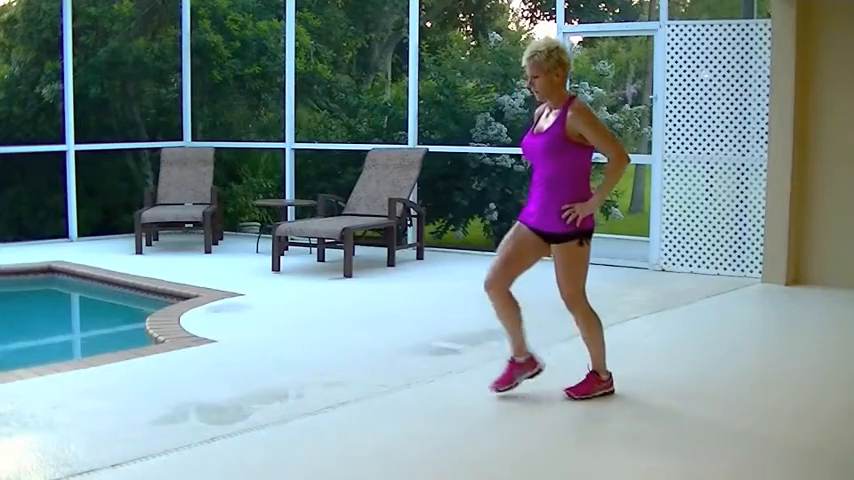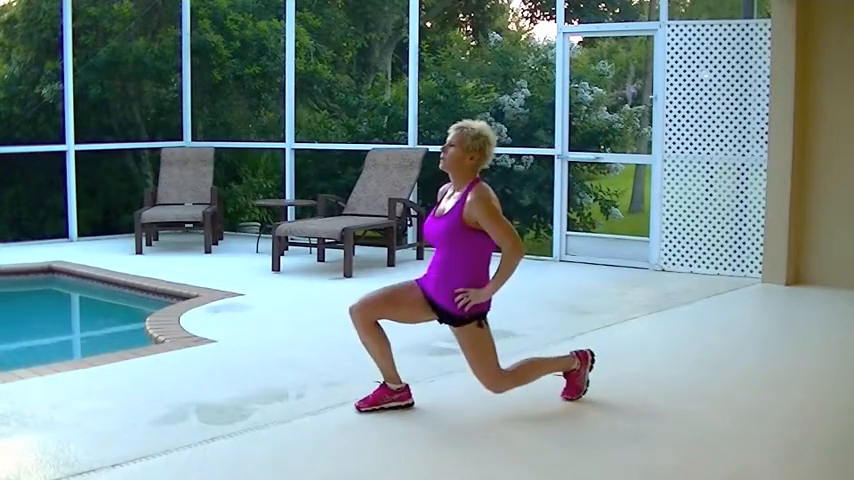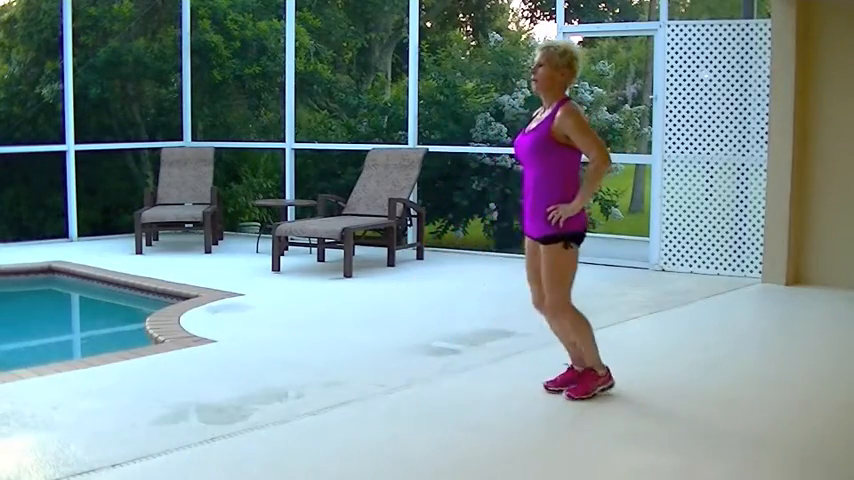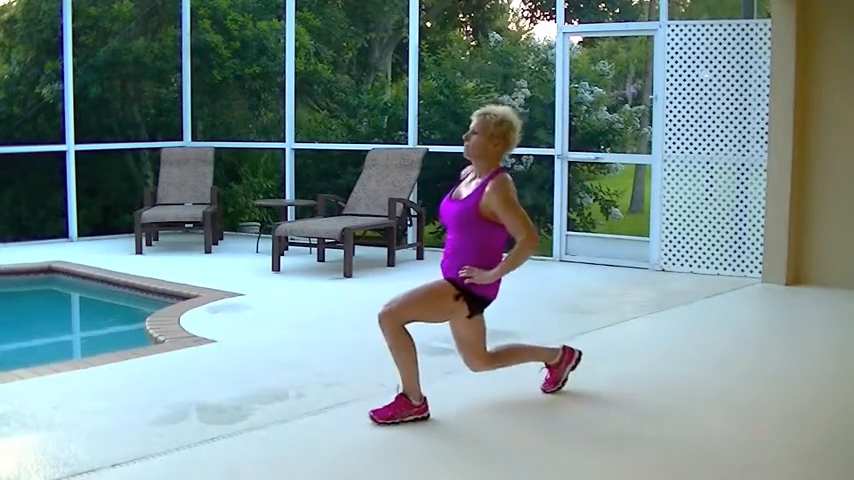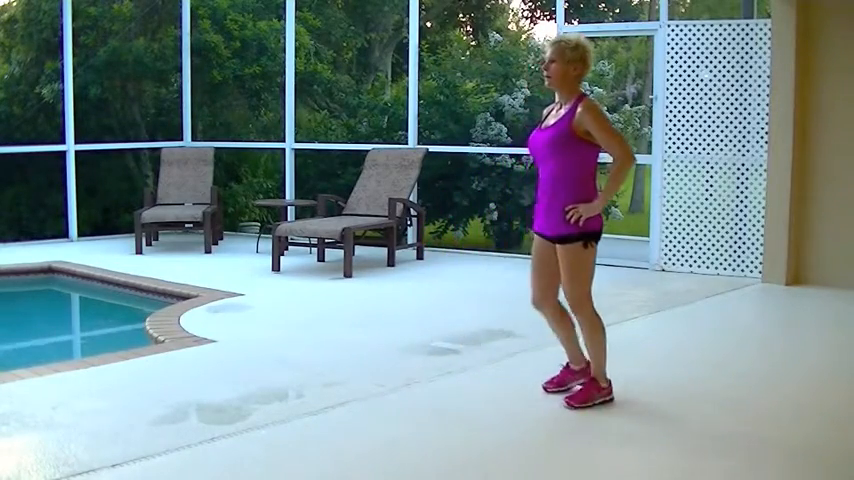
dt=1s
person 1, frame 1
left shoulder: (579, 115)
right shoulder: (540, 112)
left elbow: (618, 159)
left wrist: (593, 203)
left hip: (571, 222)
right hip: (535, 216)
left knee: (573, 301)
right knee: (494, 283)
left ankle: (601, 376)
right ankle: (522, 358)
person 1, frame 2
left shoulder: (478, 198)
right shoulder: (445, 191)
left elbow: (514, 248)
left wrist: (488, 291)
left hip: (463, 302)
right hip: (431, 289)
left knee: (495, 382)
right knee: (360, 311)
left ankle: (575, 362)
right ankle: (395, 388)
person 1, frame 3
left shoulder: (567, 114)
right shoulder: (541, 114)
left elbow: (601, 160)
left wrist: (576, 205)
left hip: (560, 225)
right hip: (536, 222)
left knee: (556, 305)
right knee: (543, 304)
left ankle: (599, 372)
right ankle: (581, 369)
person 1, frame 4
left shoulder: (497, 187)
right shoulder: (468, 174)
left elbow: (529, 239)
left wrist: (493, 274)
left hip: (471, 284)
right hip: (457, 280)
left knee: (390, 315)
right knee: (478, 361)
left ankle: (413, 401)
right ankle: (559, 356)
person 1, frame 5
left shoulder: (585, 111)
right shoulder: (550, 112)
left elbow: (625, 156)
left wrist: (598, 203)
left hip: (575, 223)
right hip: (546, 220)
left knee: (578, 303)
right knee: (542, 300)
left ankle: (599, 382)
right ankle: (578, 364)
